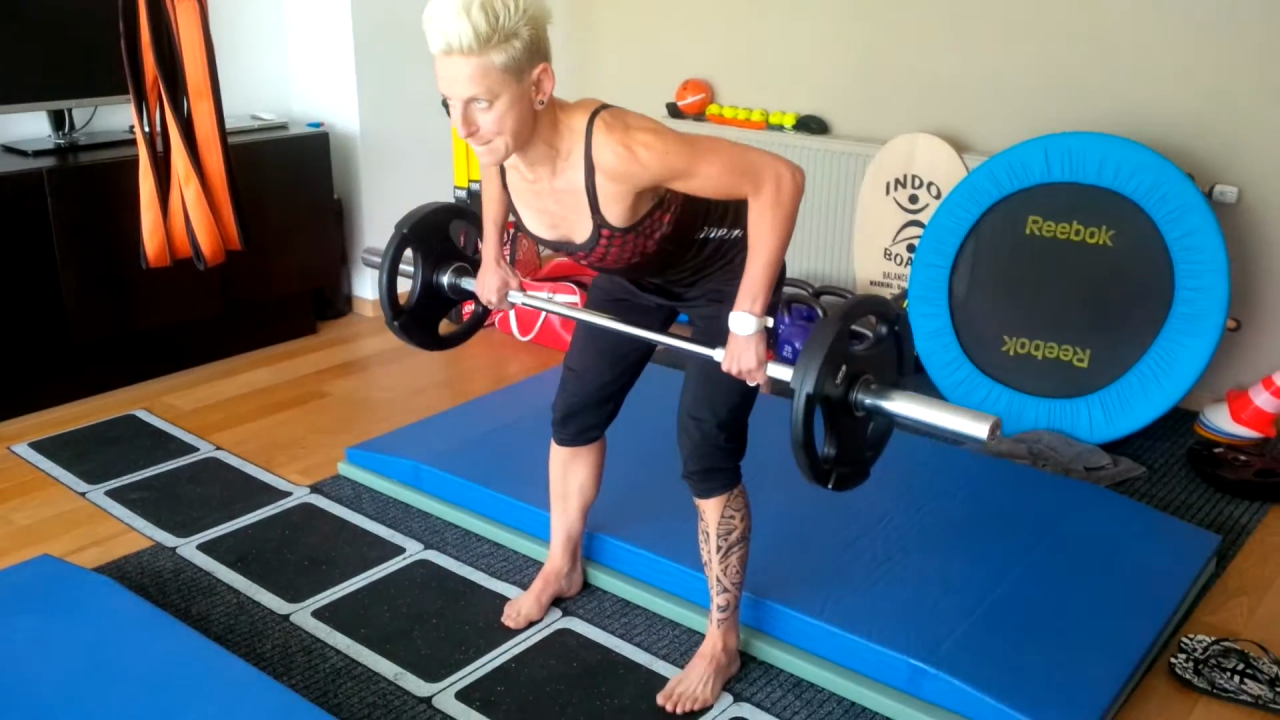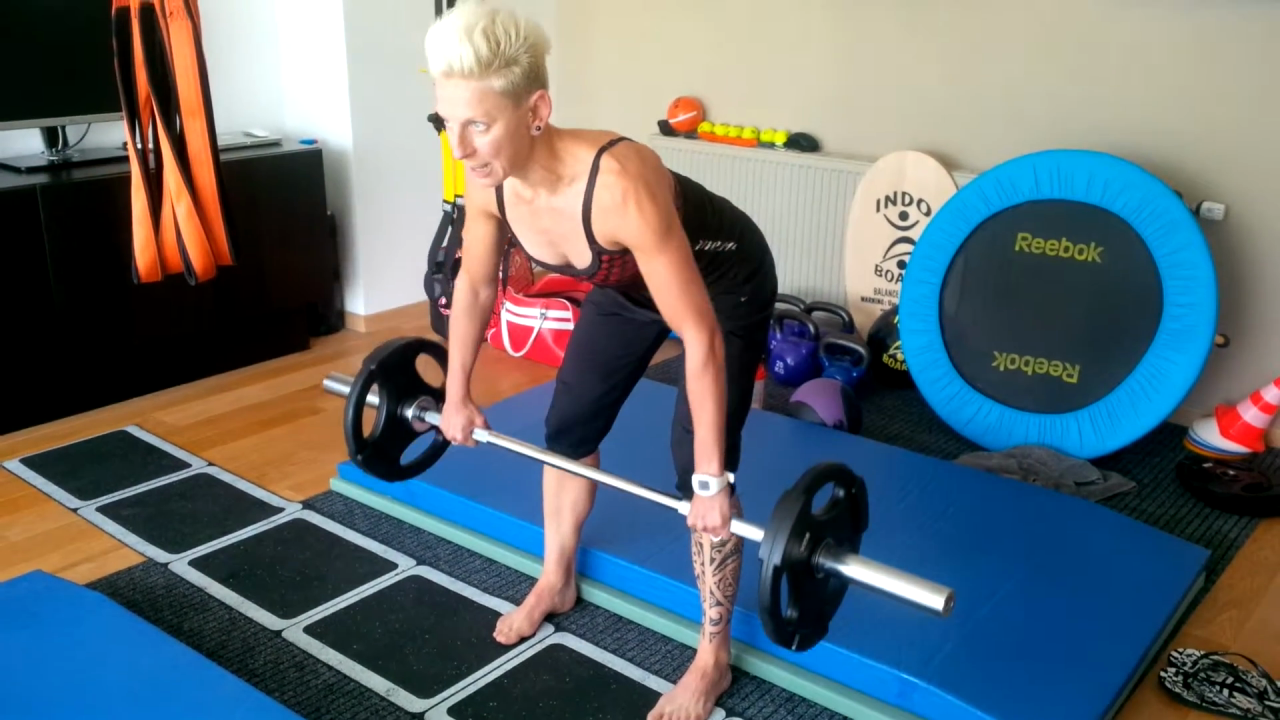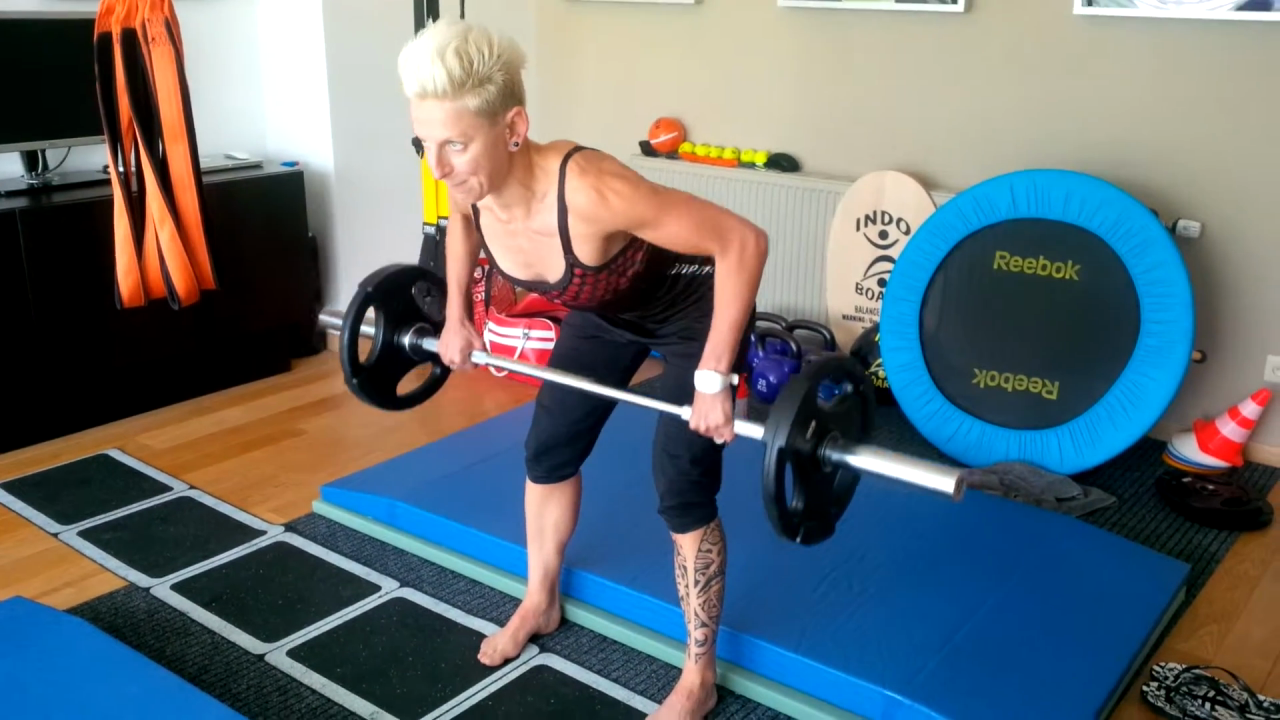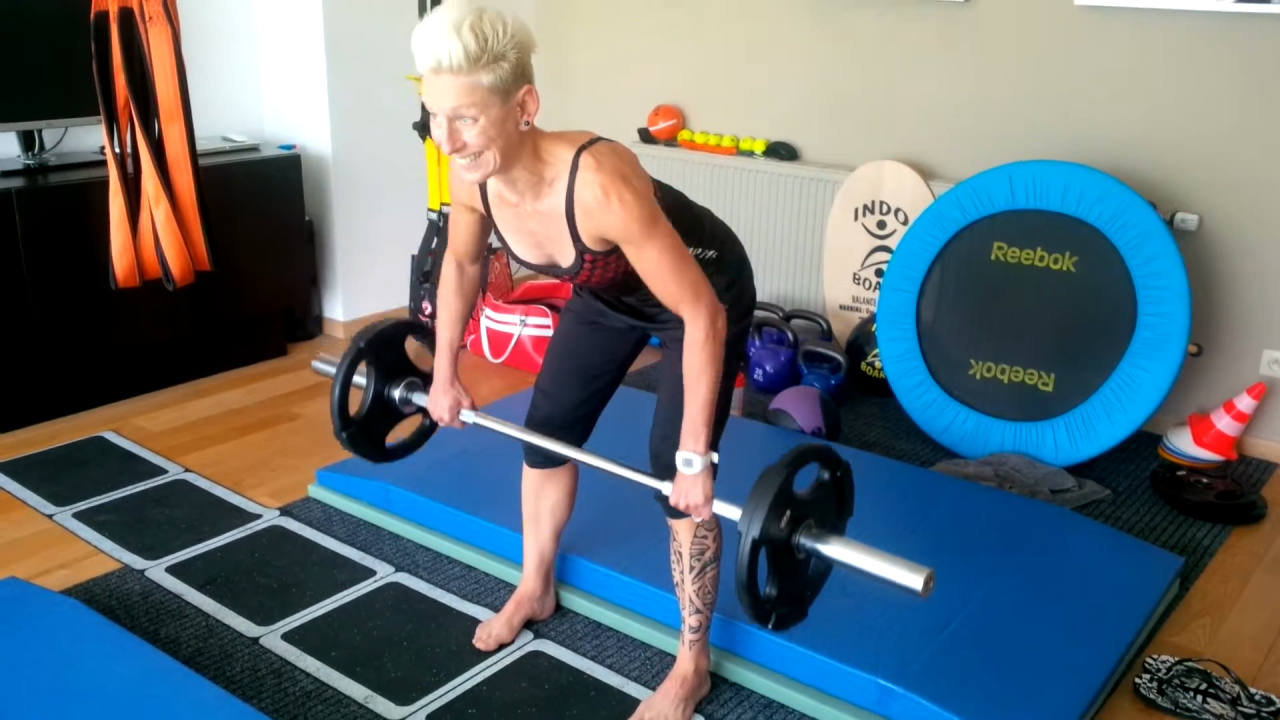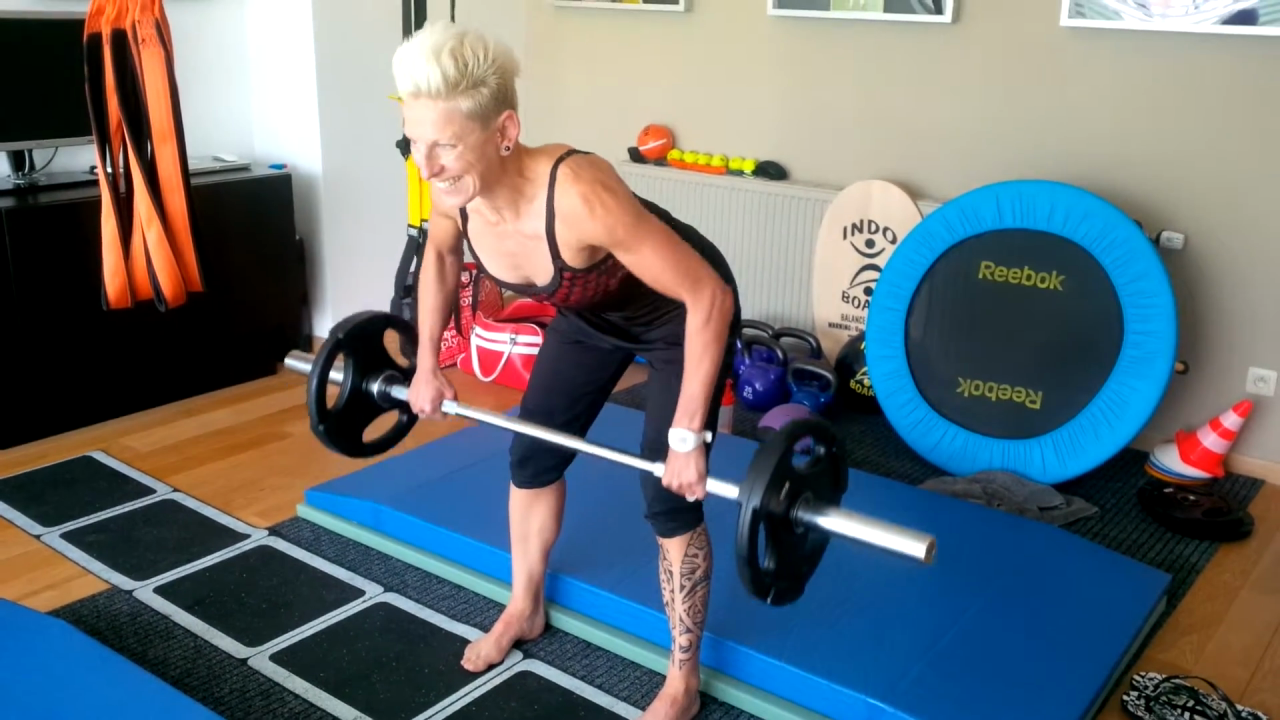
dt=1s
person 1, frame 1
left shoulder: (616, 146)
right shoulder: (499, 139)
left elbow: (779, 179)
left wrist: (747, 320)
right wrist: (491, 254)
left hip: (722, 266)
right hip: (633, 270)
left knee: (705, 450)
right knee: (574, 413)
left ankle: (721, 642)
right ankle: (563, 566)
person 1, frame 2
left shoulder: (619, 186)
right shoulder: (489, 181)
left elbow: (701, 337)
right elbow: (474, 284)
left wrist: (711, 481)
right wrist: (457, 395)
left hip: (725, 281)
right hip: (629, 281)
left knee: (695, 466)
right knee: (567, 427)
left ankle: (713, 657)
right ankle: (555, 582)
person 1, frame 3
left shoulder: (589, 189)
right shoulder: (470, 185)
left elbow: (743, 243)
left wrist: (713, 378)
right wrist: (456, 315)
left hip: (694, 306)
right hip: (606, 308)
left knee: (681, 485)
right knee: (548, 449)
right ankle: (540, 603)
person 1, frame 4
left shoulder: (600, 184)
right shoulder: (473, 176)
left elbow: (703, 315)
right elbow: (461, 264)
left wrist: (695, 459)
right wrist: (444, 373)
left hip: (702, 289)
right hip: (609, 290)
left knee: (675, 479)
right knee: (546, 433)
right ankle: (535, 589)
person 1, frame 5
left shoulder: (579, 194)
right shoulder: (454, 191)
left elbow: (710, 297)
right elbow: (440, 256)
left wrist: (688, 435)
right wrist: (426, 361)
left hip: (682, 306)
right hip: (591, 310)
left knee: (670, 491)
right knee: (531, 450)
right ankle: (525, 608)
